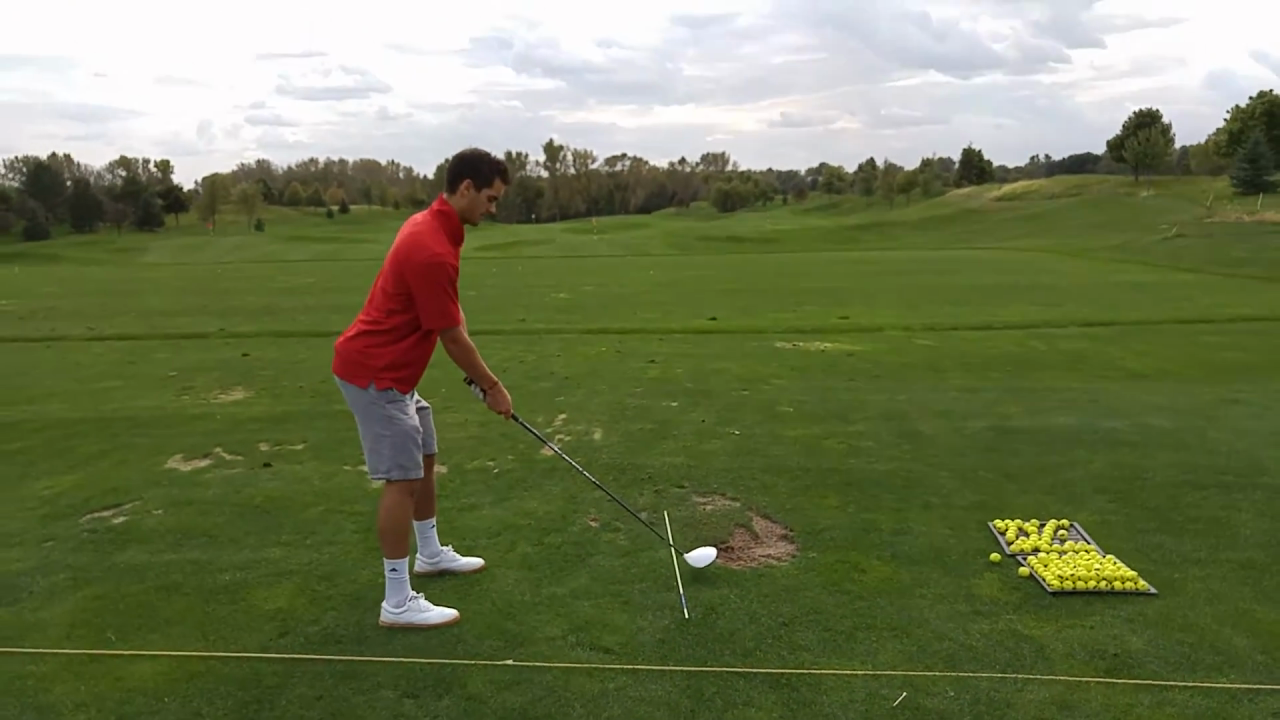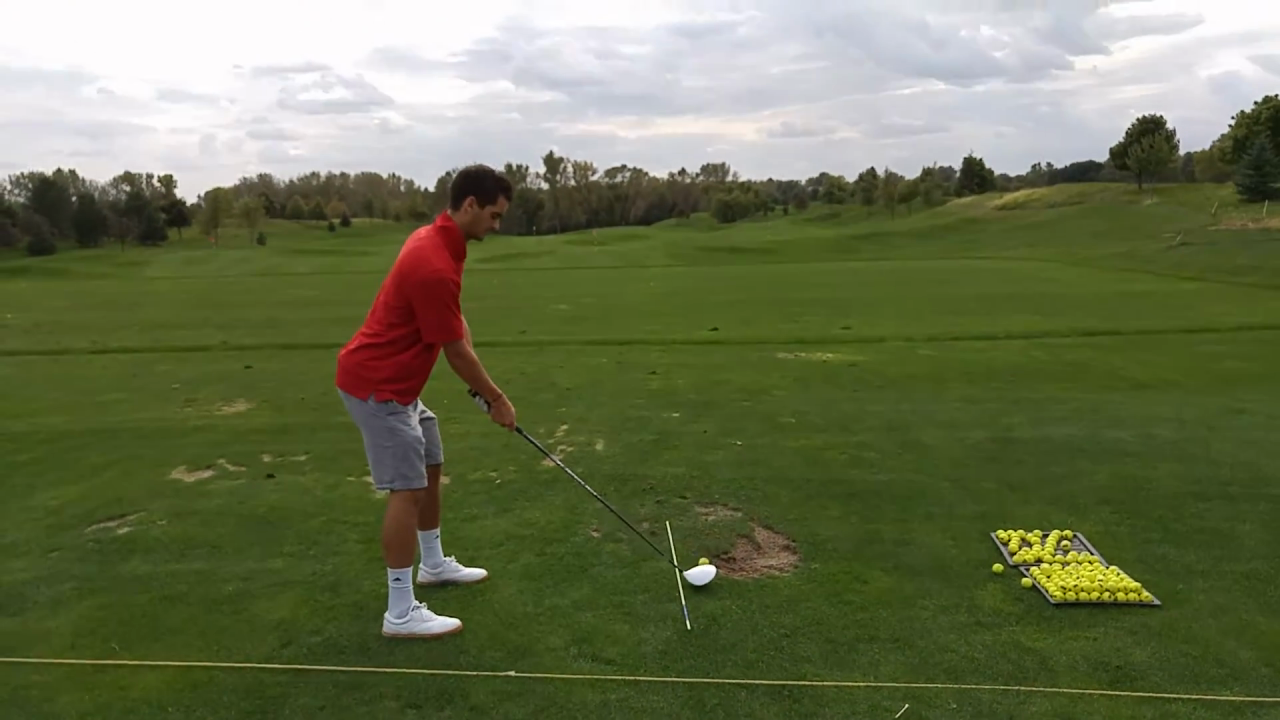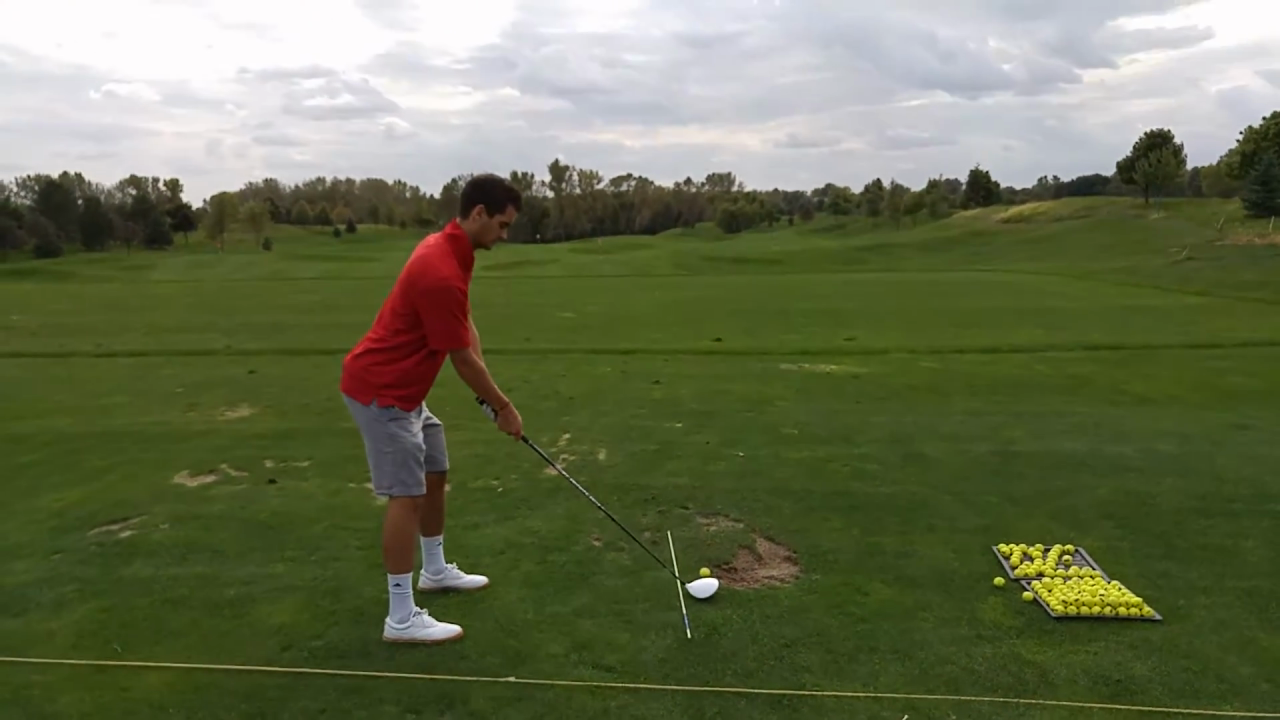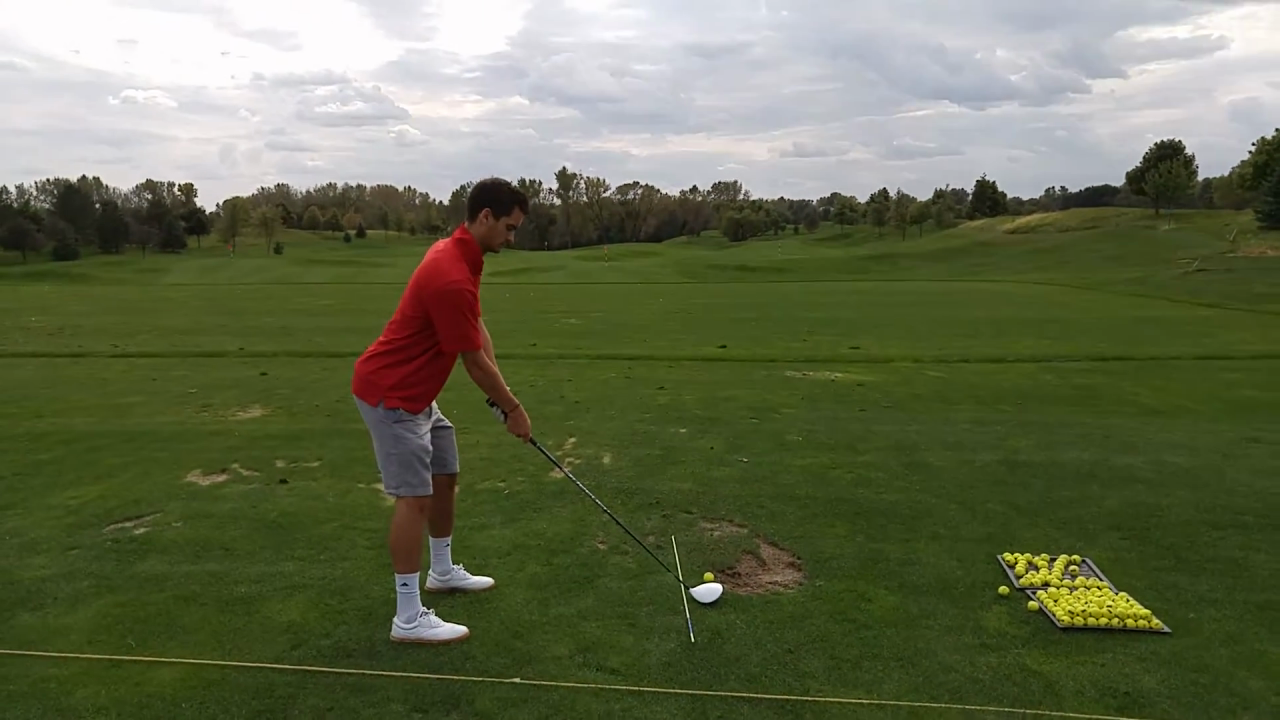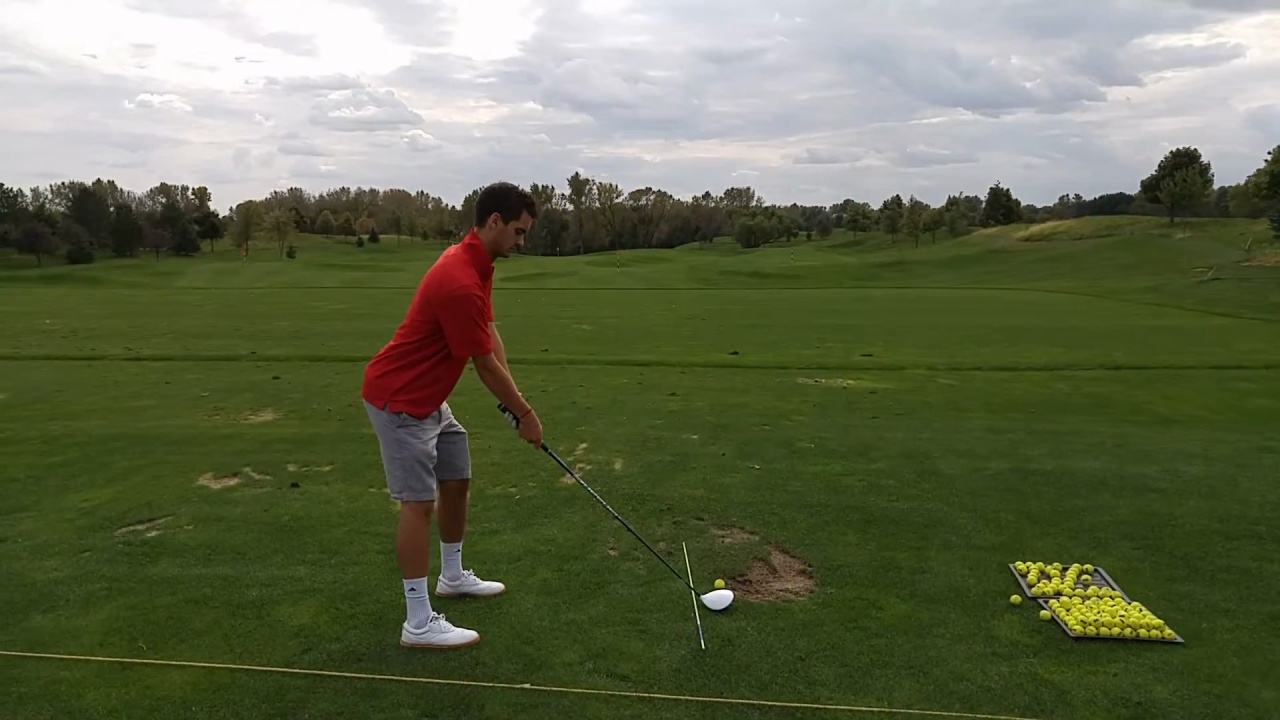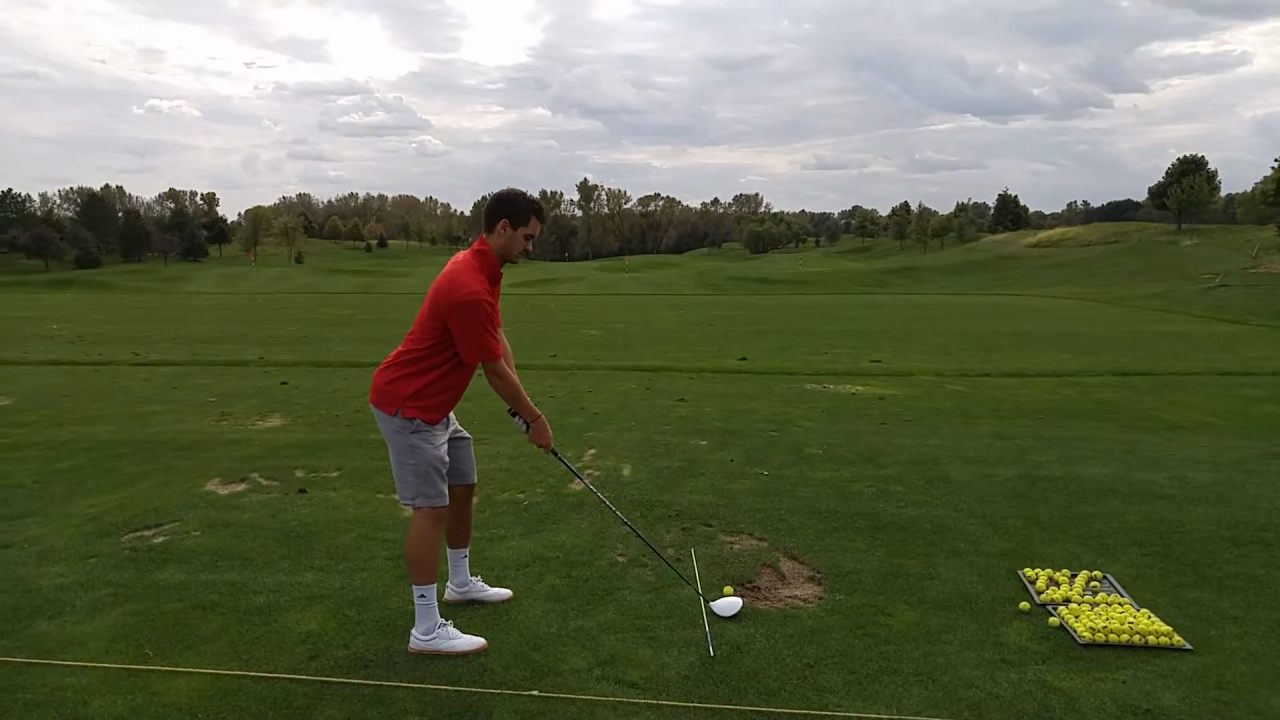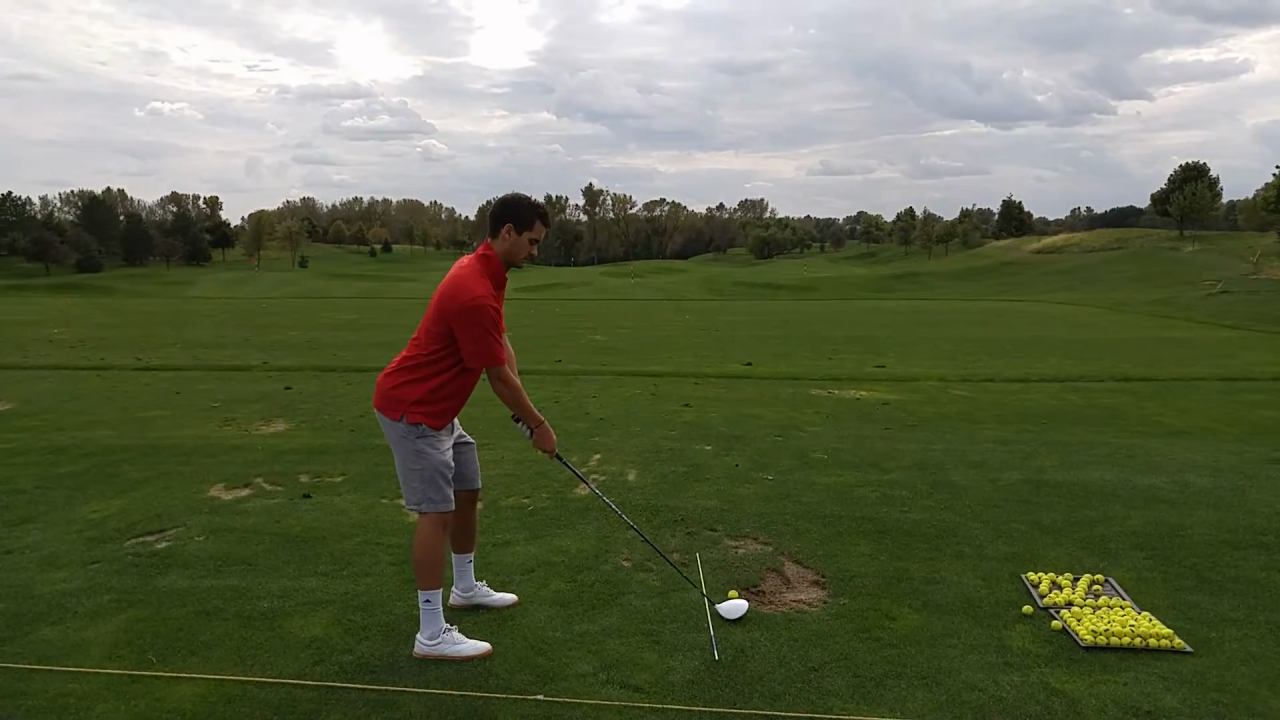
dt=0.3s
person 1, frame 1
left shoulder: (432, 224)
right shoulder: (433, 250)
left elbow: (452, 312)
right elbow: (452, 337)
left wrist: (478, 373)
right wrist: (493, 386)
left hip: (389, 368)
right hip: (374, 373)
left knee: (424, 460)
right knee: (402, 479)
left ankle: (431, 553)
right ankle: (397, 602)
person 1, frame 2
left shoulder: (437, 238)
right shoulder: (434, 266)
left elbow: (456, 324)
right elbow: (456, 351)
left wrist: (482, 385)
right wrist: (496, 399)
left hip: (393, 380)
right hip: (376, 385)
left knee: (429, 470)
right knee: (407, 489)
left ankle: (433, 563)
right ankle: (401, 613)
person 1, frame 3
left shoulder: (448, 247)
right shoulder: (442, 273)
left elbow: (465, 327)
right elbow: (462, 358)
left wrist: (490, 390)
right wrist: (503, 407)
left hip: (400, 386)
right hip: (380, 391)
left knee: (434, 476)
right knee: (406, 496)
left ankle: (435, 570)
right ankle: (401, 618)
person 1, frame 4
left shoulder: (459, 252)
right shoulder: (451, 277)
left elbow: (477, 329)
right elbow: (474, 361)
left wrist: (502, 390)
right wrist: (513, 409)
left hip: (413, 391)
right hip: (390, 394)
left knee: (443, 477)
right knee: (413, 497)
left ankle: (443, 571)
right ankle: (409, 618)
person 1, frame 5
left shoulder: (475, 262)
right shoulder: (459, 282)
left elbow: (489, 334)
right elbow: (485, 364)
left wrist: (513, 396)
right wrist: (524, 413)
left hip: (427, 396)
right hip: (398, 399)
left knee: (456, 482)
right knee: (418, 502)
left ankle: (453, 576)
right ankle: (418, 623)
person 1, frame 6
left shoulder: (482, 267)
right shoulder: (468, 288)
left elbow: (498, 340)
right elbow: (495, 370)
left wrist: (521, 403)
right wrist: (534, 419)
left hip: (432, 402)
right hip: (407, 405)
left knee: (461, 488)
right knee: (429, 508)
left ankle: (461, 582)
right ankle: (427, 630)
person 1, frame 7
left shoulder: (486, 271)
right shoulder: (474, 293)
left elbow: (502, 345)
right elbow: (499, 376)
left wrist: (524, 408)
right wrist: (538, 425)
left hip: (436, 406)
right hip: (412, 410)
left knee: (466, 494)
right knee: (436, 512)
left ankle: (465, 587)
right ankle: (431, 635)
